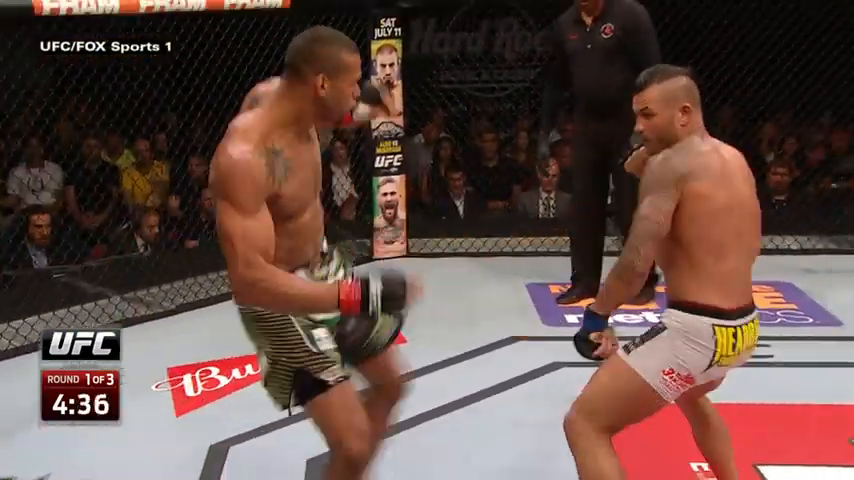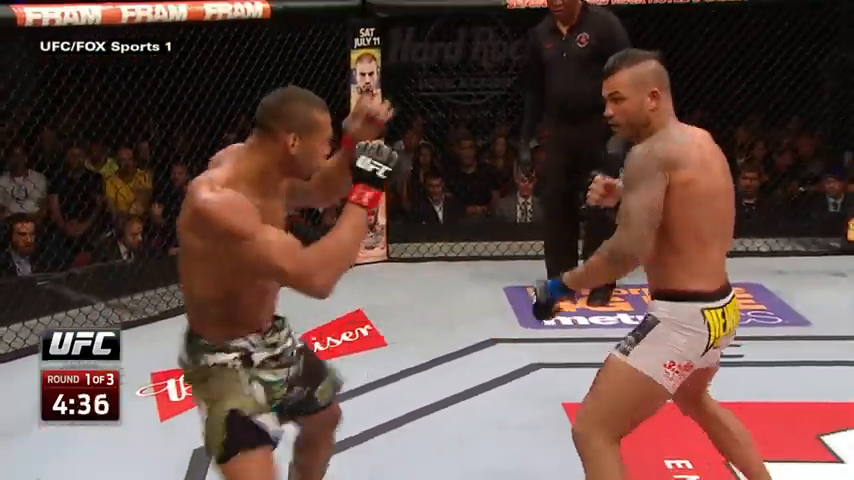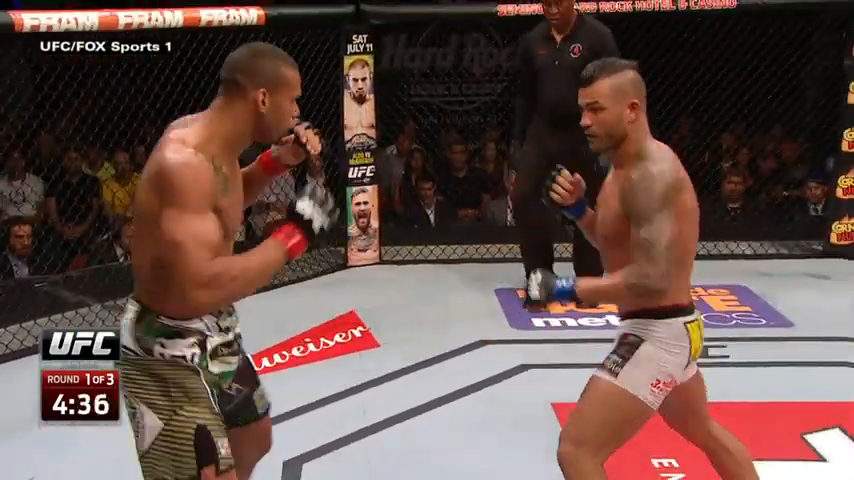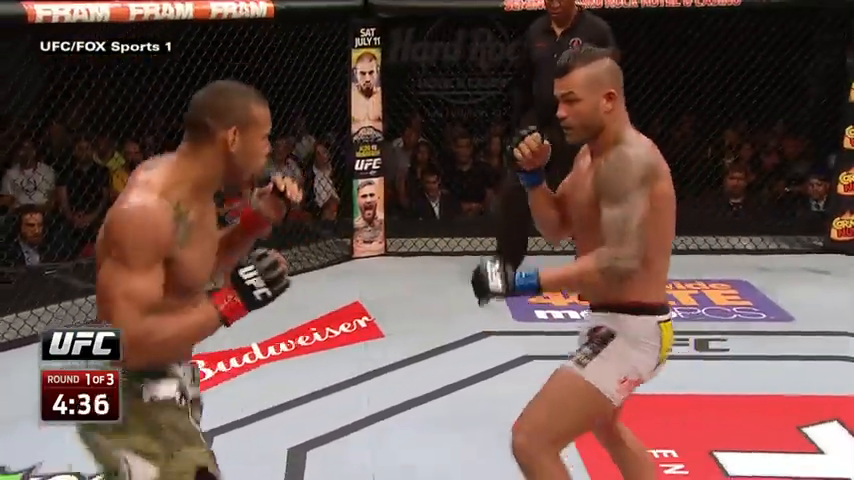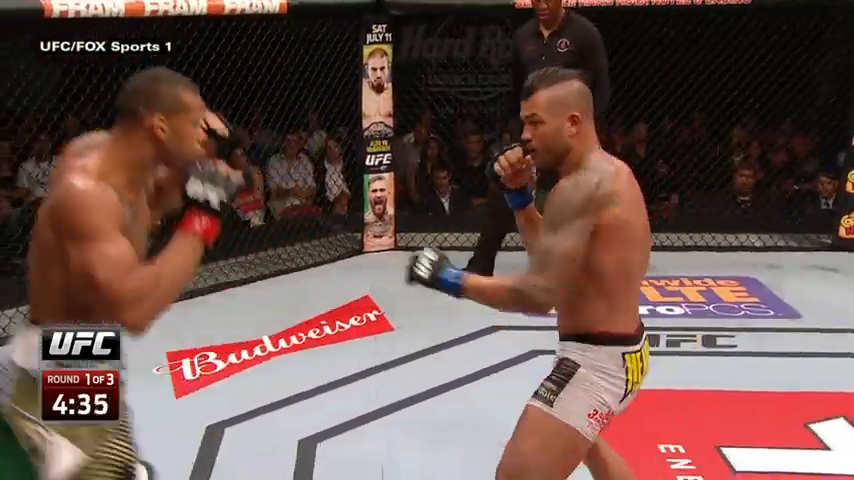
dt=0.2s
person 1, frame 1
left shoulder: (669, 164)
right shoulder: (732, 159)
left elbow: (635, 263)
left wrist: (594, 314)
left hip: (694, 333)
right hip: (740, 330)
left knee: (583, 425)
right knee: (692, 399)
person 1, frame 2
left shoulder: (652, 153)
right shoulder: (701, 142)
left elbow: (627, 249)
left wrist: (561, 285)
right wrist: (621, 199)
left hip: (681, 320)
right hip: (714, 312)
left knee: (591, 432)
right knee: (694, 400)
person 1, frame 3
left shoulder: (649, 174)
right shoulder: (625, 163)
left elbow: (652, 281)
right elbow: (613, 247)
left wrist: (565, 288)
right wrist: (577, 207)
left hip: (660, 337)
right hip: (674, 328)
right knee: (696, 424)
person 1, frame 4
left shoulder: (628, 160)
right shoulder: (590, 154)
left elbow: (621, 262)
right elbow: (554, 226)
left wrist: (523, 281)
right wrist: (533, 174)
left hip: (630, 332)
right hip: (624, 326)
left knee: (530, 441)
right knee: (603, 425)
person 1, frame 5
left shoulder: (584, 188)
right shoulder: (606, 173)
left elbow: (538, 293)
right elbow: (550, 256)
left wrist: (450, 279)
right wrist: (518, 192)
left hip: (597, 364)
right hip: (618, 351)
right knee: (586, 444)
person 2, frame 1
left shoulder: (280, 94)
right shoulder: (242, 159)
right elbow: (249, 279)
left wrist: (352, 105)
right wrist: (356, 296)
left hip: (325, 270)
right hip: (279, 311)
left knee: (390, 385)
person 2, frame 2
left shoulder: (262, 168)
right shoulder: (214, 202)
left elbow: (322, 193)
right elbow: (315, 278)
left wrist: (357, 134)
right wrist: (367, 190)
left hip: (269, 340)
right hip: (222, 361)
left knee: (325, 416)
person 2, frame 3
left shoulder: (213, 139)
right shoulder: (182, 164)
right elbow: (199, 289)
left wrist: (276, 158)
right wrist: (294, 233)
left hip: (211, 337)
right hip: (167, 352)
left knee: (255, 440)
person 2, frame 4
left shoulder: (180, 178)
right shoulder: (144, 210)
left elbow: (210, 262)
right elbow: (124, 344)
left wrist: (257, 219)
right wrist: (231, 303)
left hip: (158, 389)
right hip: (133, 404)
person 2, frame 5
left shoulder: (100, 148)
right shoulder: (84, 194)
left elbow: (143, 204)
right elbow: (134, 312)
left wrist: (182, 175)
right wrist: (200, 220)
person 3, frame 1
right shoulder: (564, 26)
right elbow: (555, 82)
right wrist: (545, 132)
left hip: (627, 124)
right hip: (587, 125)
left knee: (630, 202)
right knee: (585, 202)
left ankle: (643, 279)
right ankle: (585, 282)
person 3, frame 2
left shoulder: (606, 26)
right shoulder: (541, 34)
right elbow: (534, 90)
right wrist: (525, 139)
left hip: (598, 130)
right hip: (559, 131)
left knee: (599, 208)
right knee: (557, 206)
left ankle: (601, 283)
person 3, frame 3
left shoulder: (597, 36)
right shoulder: (533, 40)
right elbow: (526, 94)
right wrist: (518, 141)
left hip: (585, 138)
right hip: (543, 135)
right knee: (525, 200)
person 3, frame 4
left shoulder: (596, 31)
right shoulder: (533, 33)
right elbow: (522, 85)
right wrist: (516, 129)
right hip: (538, 128)
right knee: (513, 195)
right ankle: (506, 266)
person 3, frame 5
left shoulder: (583, 33)
right shoulder: (524, 36)
left elbow: (600, 88)
right wrist: (507, 133)
right knee: (500, 196)
right ankle: (480, 267)
